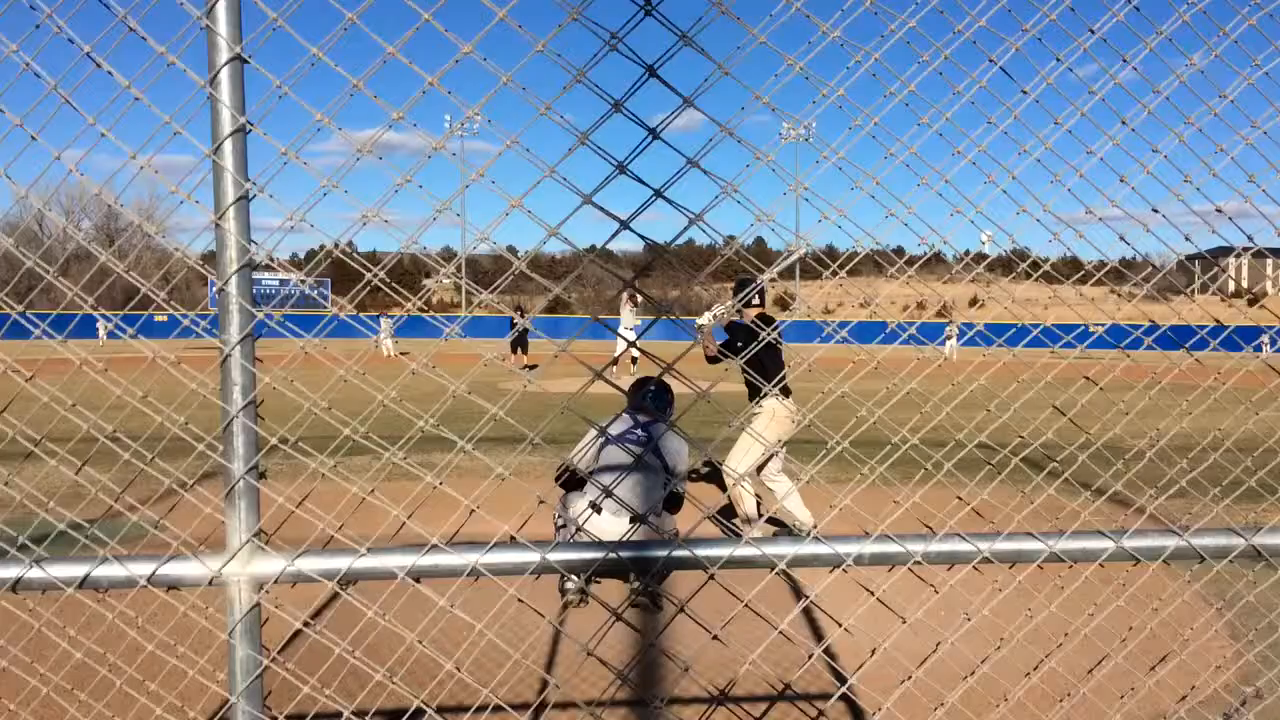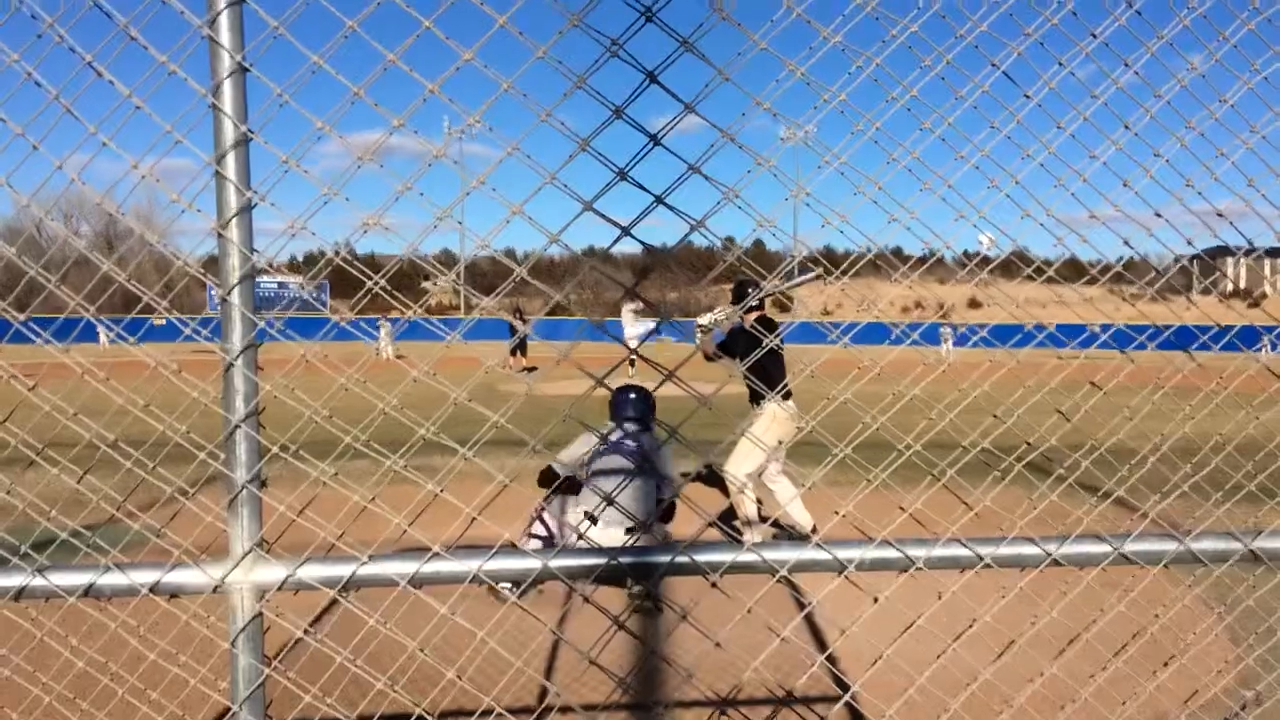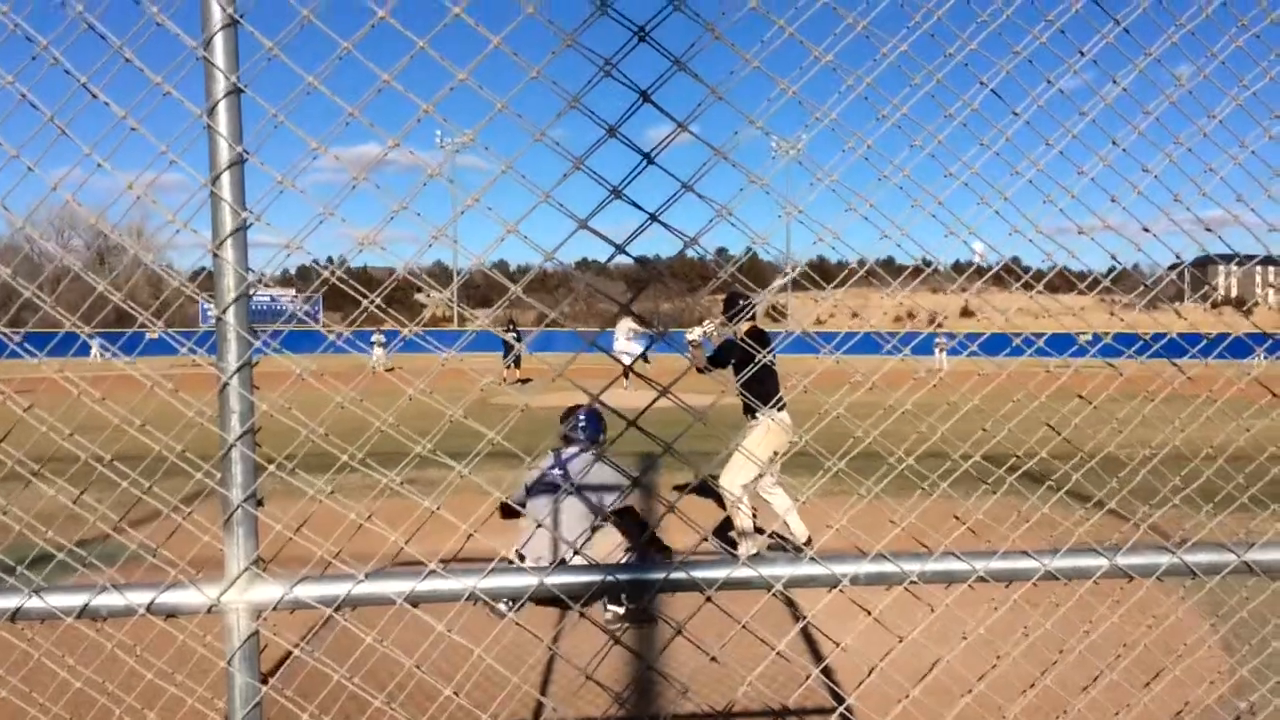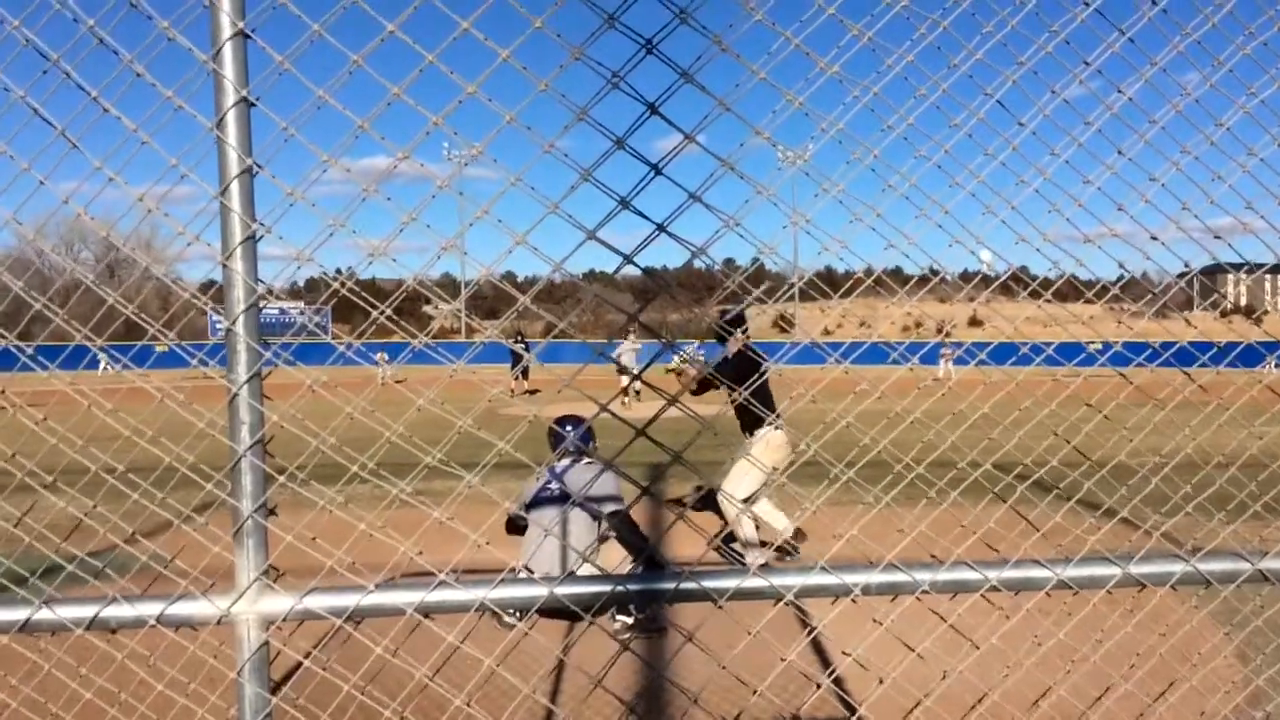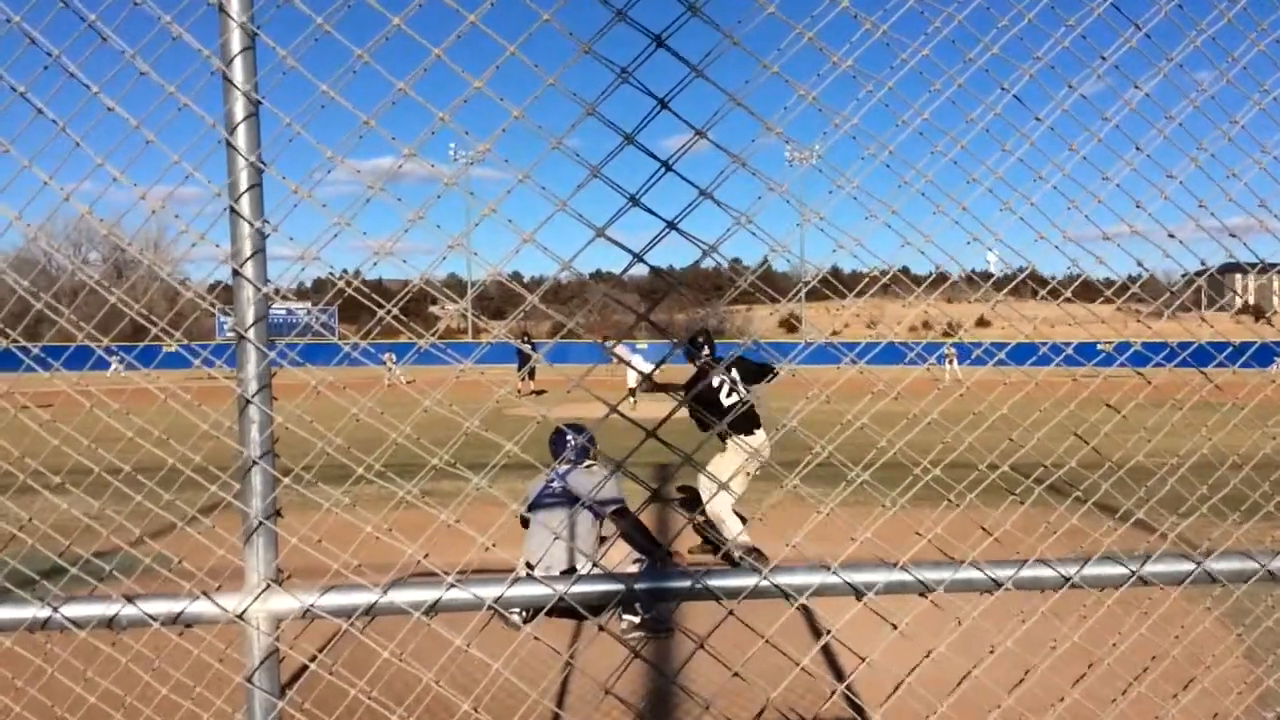
dt=0.5s
person 1, frame 1
left shoulder: (767, 324)
right shoulder: (744, 332)
left elbow: (740, 333)
right elbow: (713, 356)
left wrist: (721, 318)
right wrist: (705, 331)
left hip: (775, 409)
right hip: (766, 410)
left knee: (735, 467)
right knee: (770, 472)
left ankle: (754, 534)
right ankle: (805, 526)
person 1, frame 2
left shoulder: (767, 327)
right shoulder: (745, 333)
left elbow: (741, 343)
right elbow: (712, 353)
left wrist: (726, 326)
right wrist: (705, 332)
left hip: (775, 412)
right hip: (768, 411)
left knee: (736, 471)
right knee: (771, 472)
left ankle: (753, 538)
right ankle: (804, 527)
person 1, frame 3
left shoulder: (757, 338)
right shoulder: (742, 343)
left elbow: (717, 360)
right elbow: (706, 365)
left wrist: (706, 338)
right wrist: (696, 345)
left hip: (770, 423)
right hip: (765, 422)
left knee: (731, 481)
right knee: (766, 483)
left ankle: (749, 548)
right ankle: (801, 538)
person 1, frame 4
left shoulder: (744, 358)
right shoulder: (741, 358)
left elbow: (699, 385)
right elbow: (704, 382)
left wrist: (687, 369)
right wrist: (693, 369)
left hip: (767, 440)
right hip: (763, 438)
left knee: (729, 495)
right knee: (749, 495)
left ankle: (756, 559)
right ankle: (790, 535)
person 1, frame 5
left shoulder: (694, 385)
right shoulder: (734, 364)
left elbow: (705, 425)
right elbow: (770, 372)
left hip: (743, 445)
right hip: (755, 437)
left knee: (715, 500)
right knee: (709, 485)
left ankle: (748, 552)
person 2, frame 1
left shoulder: (606, 427)
right shoulder: (676, 444)
left elbow: (564, 479)
right elbow: (674, 504)
left hip: (590, 528)
right hip: (638, 537)
left knee: (570, 498)
right knee: (666, 530)
left ankle: (574, 580)
right ankle: (644, 583)
person 2, frame 2
left shoulder: (594, 437)
right shoulder: (661, 450)
left elbow: (546, 479)
right elbow: (666, 513)
left hip: (585, 536)
right hip: (633, 545)
left knee: (552, 505)
right knee: (658, 530)
left ankle: (514, 582)
right ankle: (642, 584)
person 2, frame 3
left shoulder: (542, 465)
right shoulder: (604, 468)
left elbow: (506, 510)
right elbow: (627, 520)
right wrist: (665, 552)
right knee: (636, 534)
right ankle: (619, 607)
person 2, frame 4
left shoulder: (540, 479)
right shoulder: (600, 474)
left elbow: (512, 525)
right elbow: (623, 527)
right wrist: (658, 567)
right knee: (636, 542)
right ankle: (629, 617)
person 2, frame 5
left shoulder: (539, 483)
right shoulder: (596, 475)
right elbow: (624, 522)
right wrist: (666, 554)
right knee: (646, 547)
right ankle: (637, 616)
